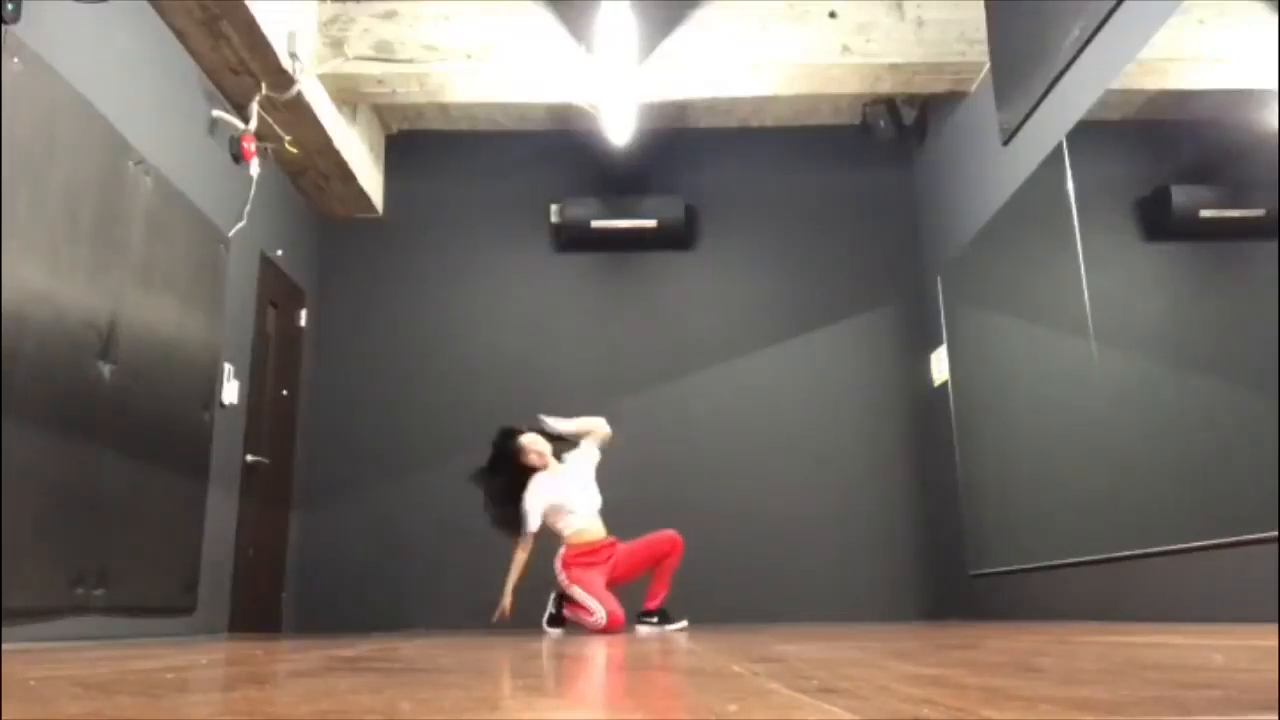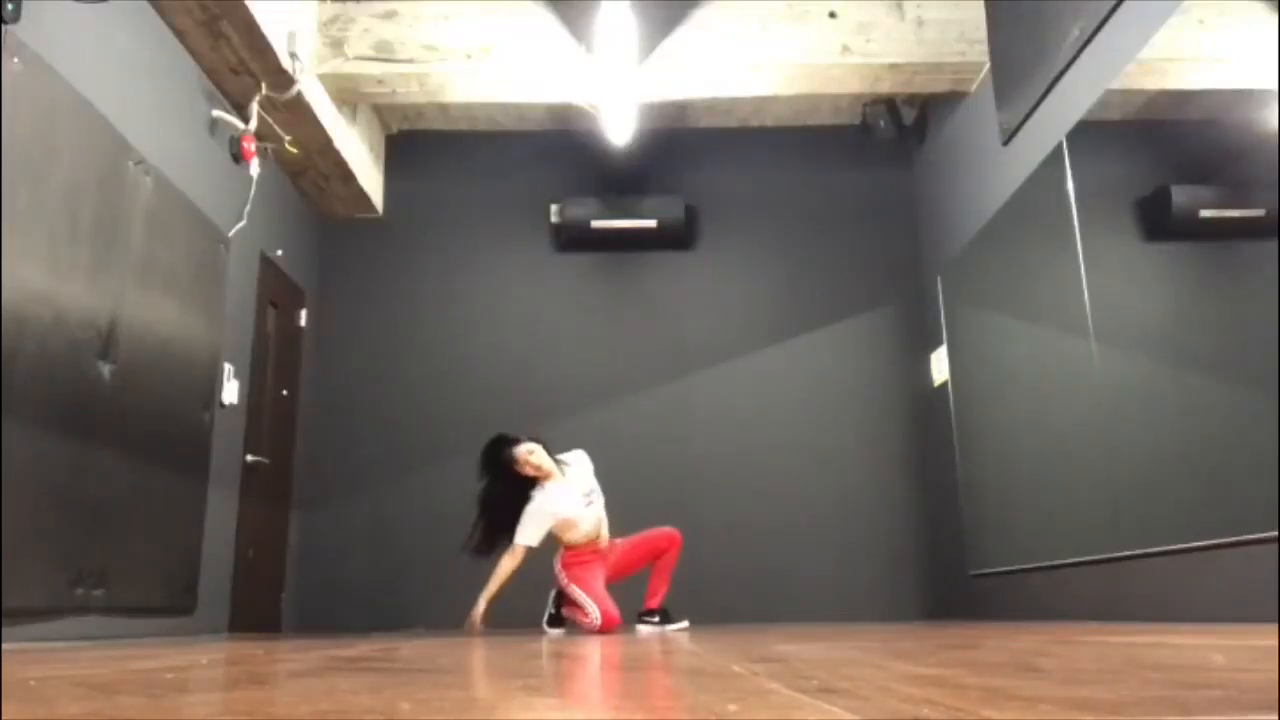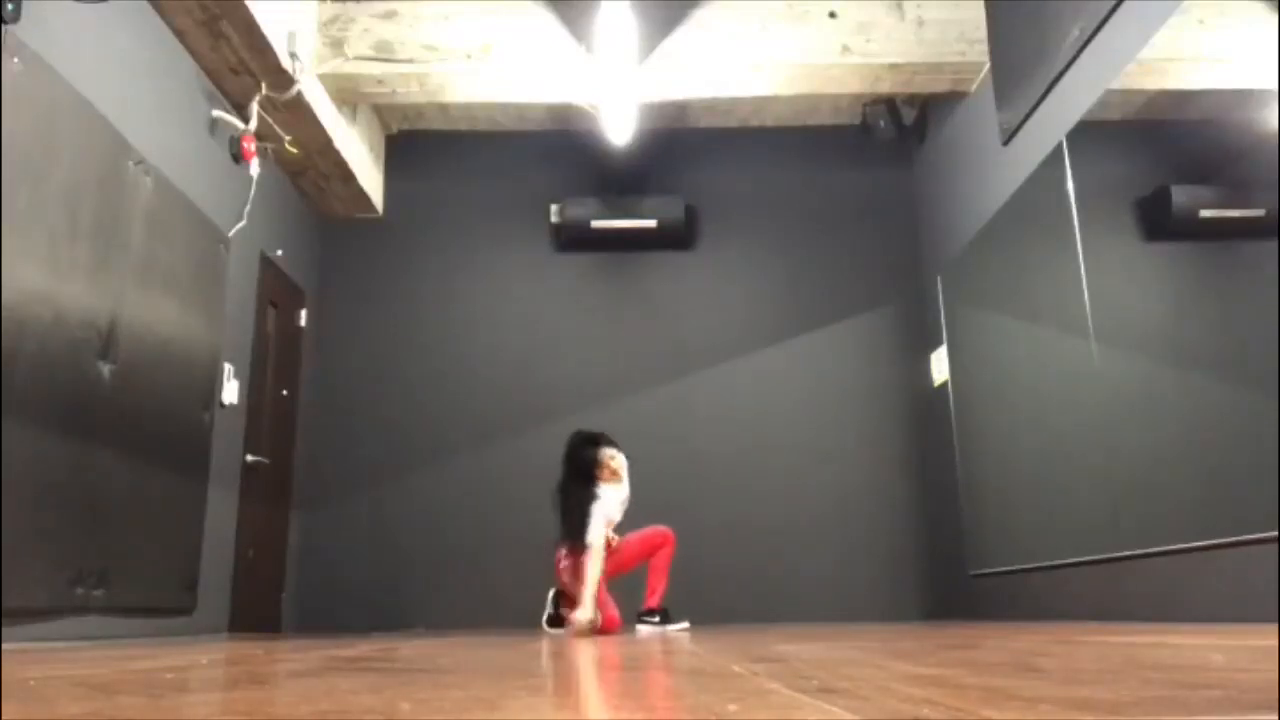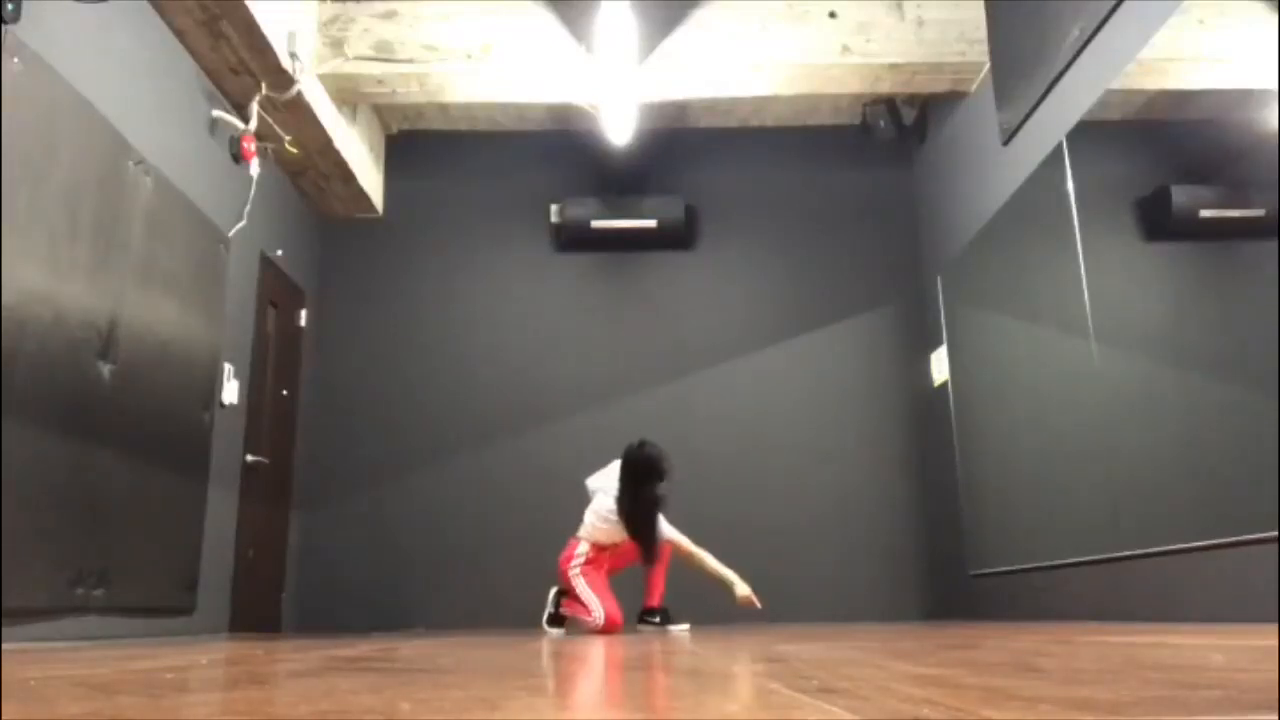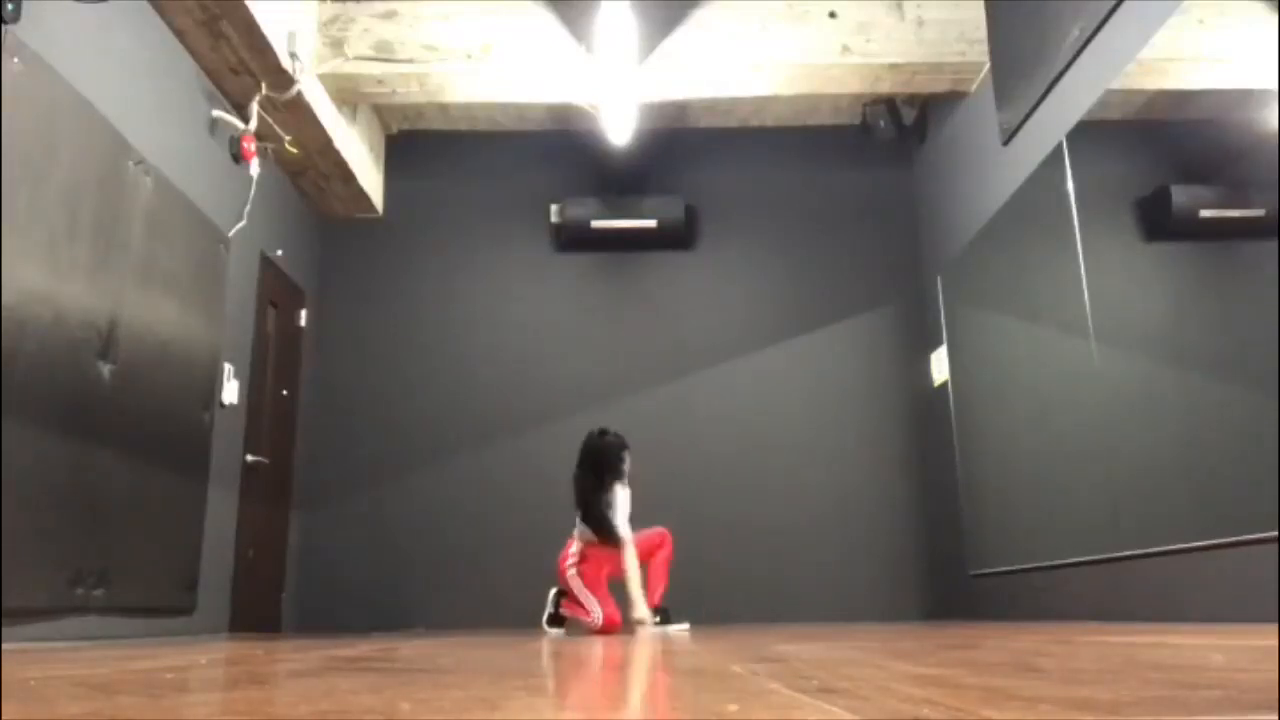
dt=0.5s
person 1, frame 1
left shoulder: (576, 461)
right shoulder: (537, 490)
left elbow: (602, 428)
right elbow: (524, 543)
left wrist: (565, 427)
right wrist: (508, 591)
left hip: (610, 553)
right hip: (578, 564)
left knee: (671, 541)
right knee: (613, 621)
left ankle: (651, 614)
right ankle: (563, 607)
person 1, frame 2
left shoulder: (578, 460)
right shoulder: (540, 504)
right elbow: (514, 554)
left wrist: (604, 525)
right wrist: (482, 601)
left hip: (606, 550)
right hip: (578, 564)
left knee: (670, 538)
right knee: (608, 621)
left ankle: (651, 613)
right ankle: (562, 605)
person 1, frame 3
left shoulder: (619, 471)
right shoulder: (597, 502)
right elbow: (594, 554)
left wrist: (607, 532)
right wrist: (585, 605)
left hip: (606, 550)
right hip: (577, 561)
left knee: (663, 536)
right knee: (609, 623)
left ankle: (650, 614)
right ankle: (561, 605)
person 1, frame 4
left shoulder: (618, 468)
right shoulder: (642, 507)
left elbow: (591, 484)
right elbow: (690, 550)
right wrist: (734, 581)
right hip: (581, 561)
left knee: (660, 541)
right knee: (611, 622)
left ankle: (652, 612)
right ankle: (562, 604)
person 1, frame 5
right shoulder: (612, 494)
right elbow: (628, 550)
right wrist: (638, 602)
left hip: (604, 551)
right hip: (582, 560)
left knee: (661, 537)
right knee: (610, 623)
left ankle: (651, 613)
right ankle: (562, 604)
